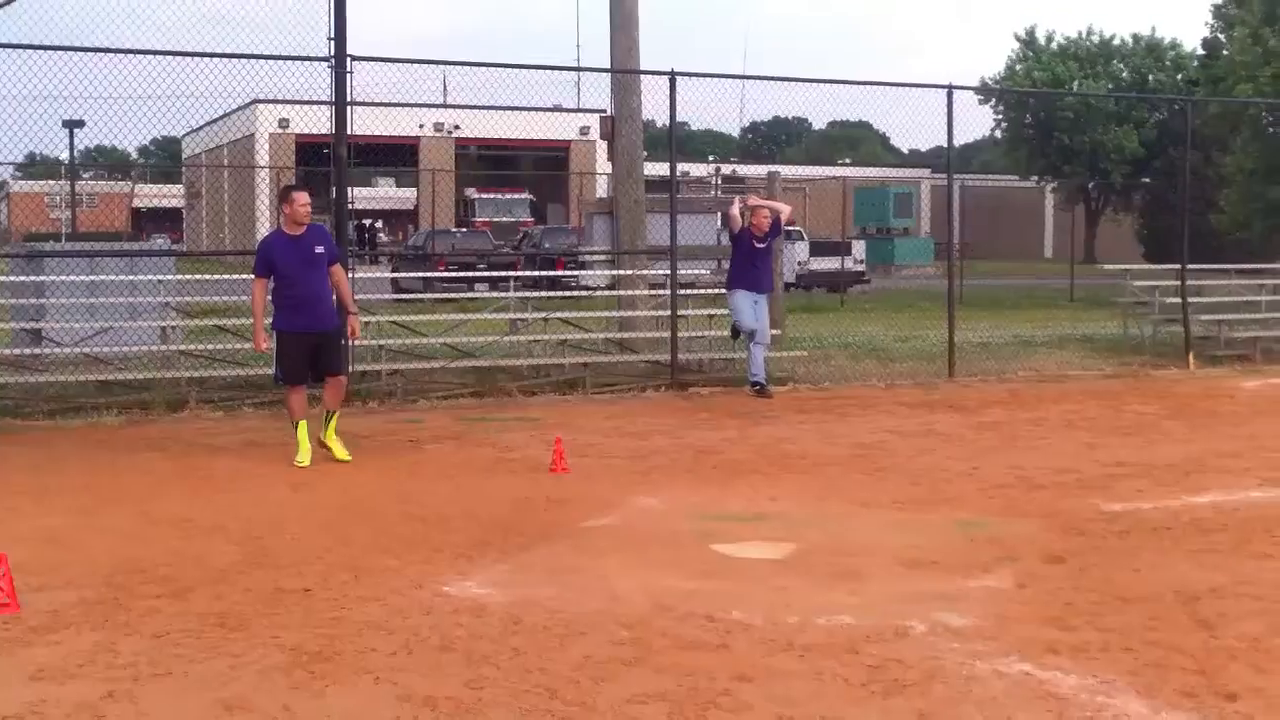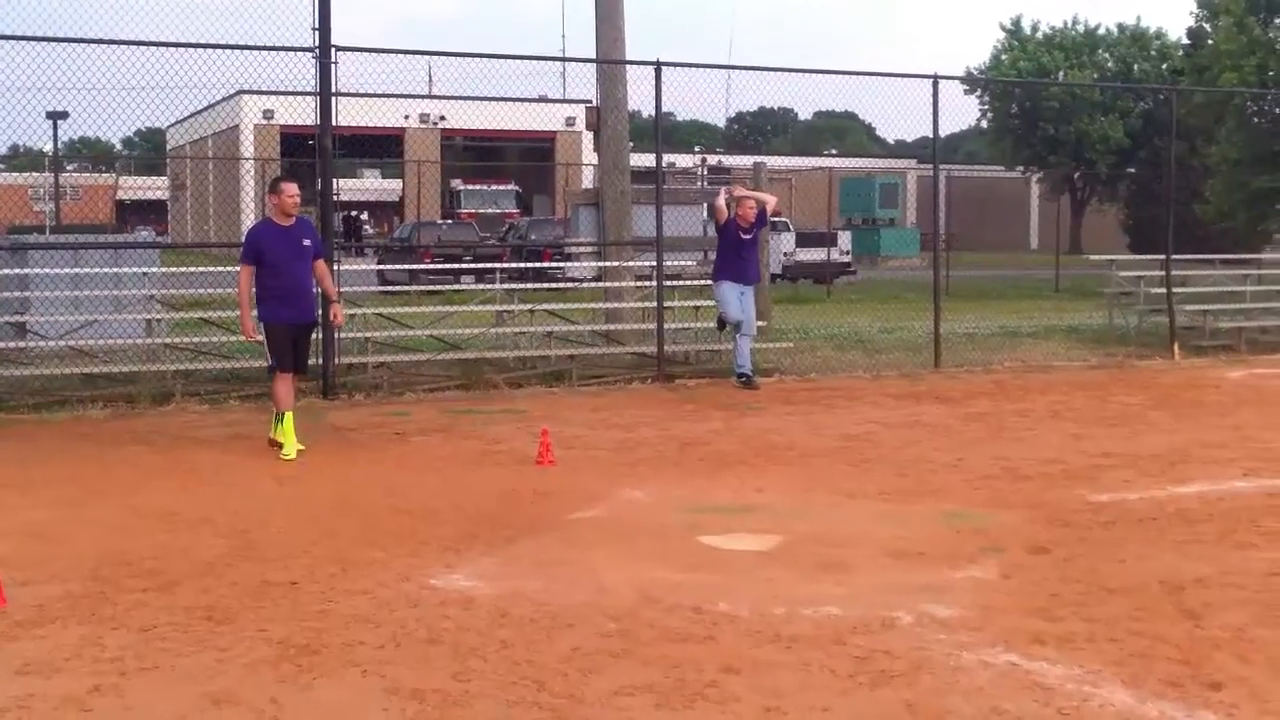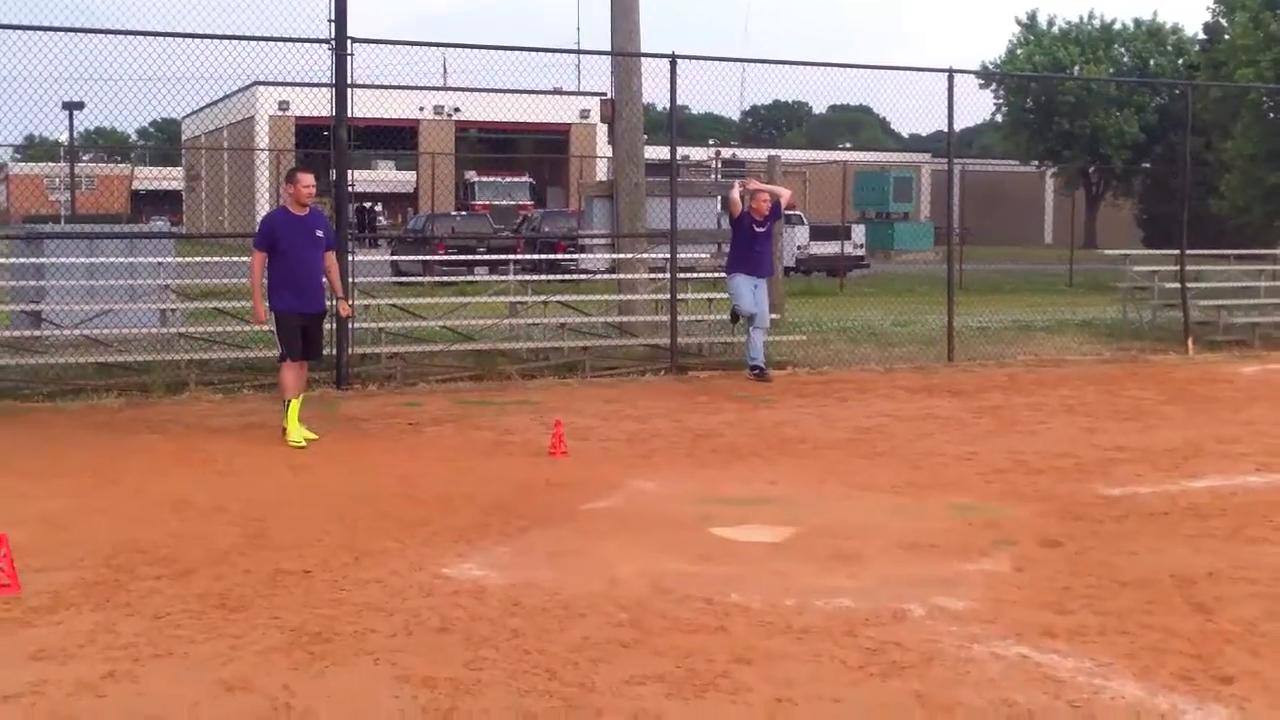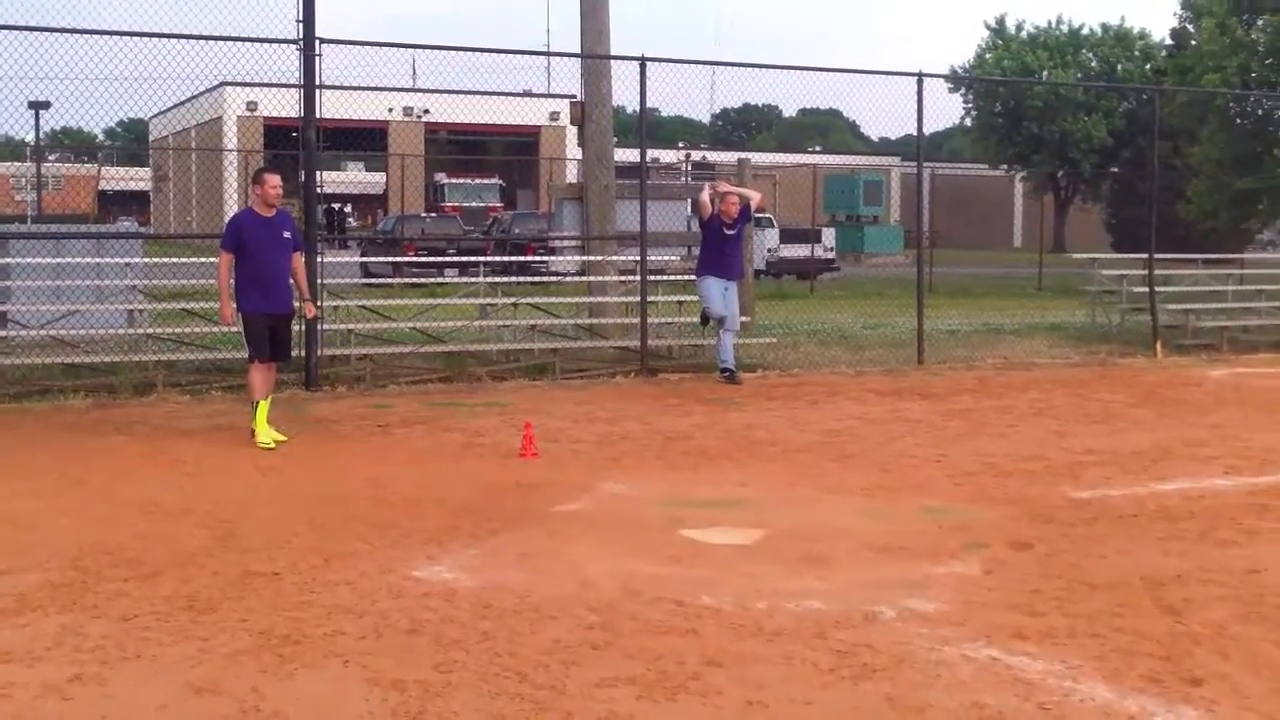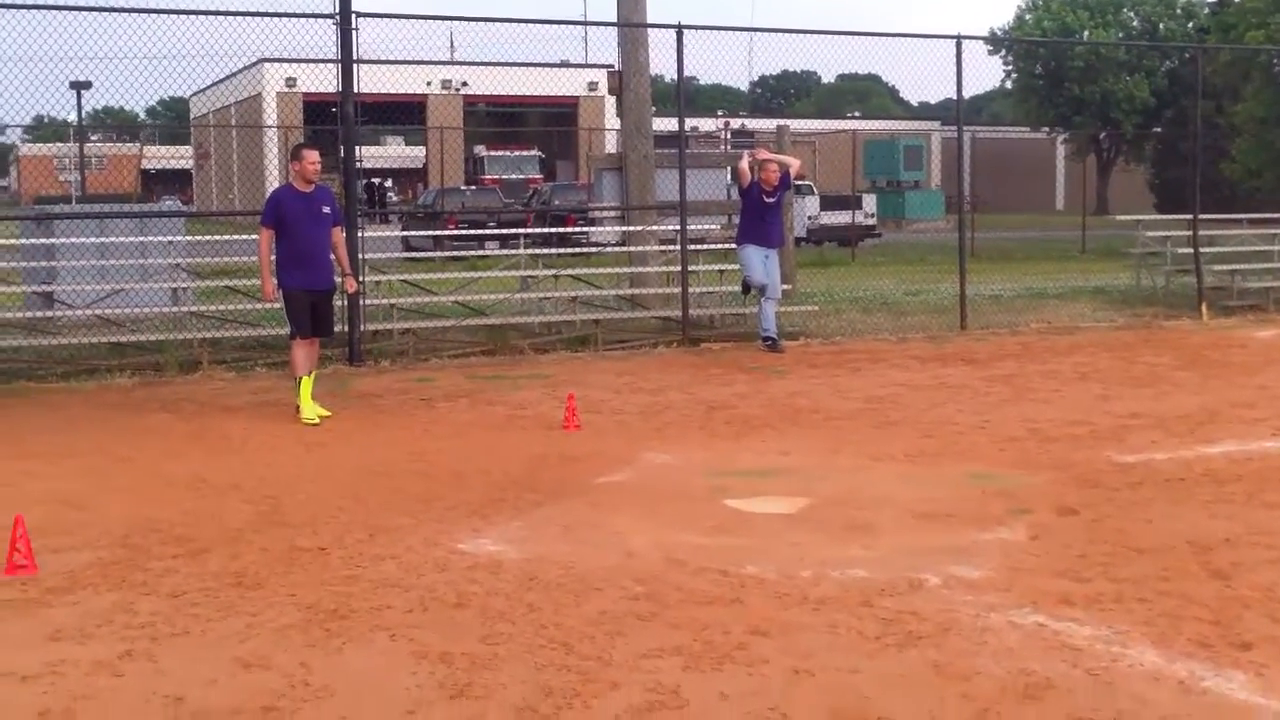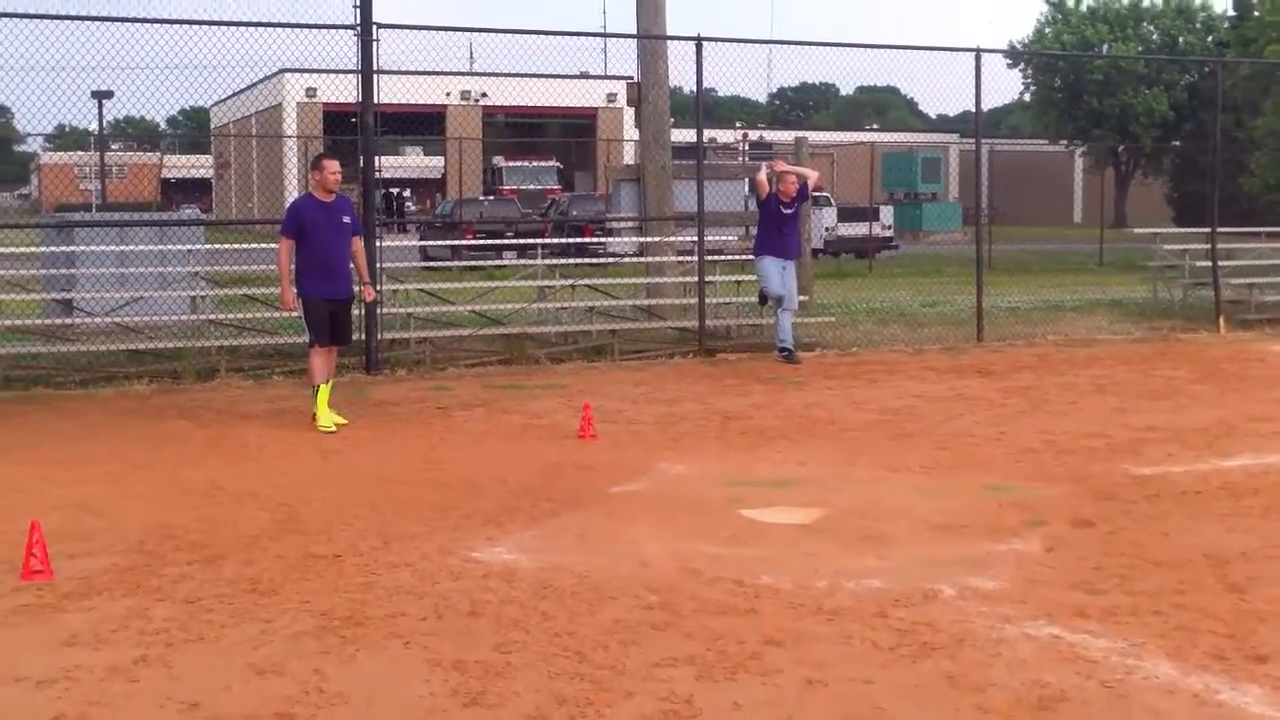
dt=0.7s
person 1, frame 1
left shoulder: (322, 235)
right shoulder: (270, 245)
left elbow: (337, 275)
right elbow: (259, 287)
left wrist: (351, 312)
right wrist: (258, 329)
left hip: (328, 325)
right hip: (290, 329)
left knee: (337, 379)
right knee: (295, 385)
left ankle: (330, 435)
right ankle: (303, 443)
person 1, frame 2
left shoulder: (308, 229)
right shoulder: (259, 233)
left elbow: (320, 268)
right elbow: (246, 275)
left wrist: (334, 301)
right wrist: (245, 315)
left hip: (305, 317)
right hip: (274, 317)
left knee: (294, 374)
right knee: (282, 373)
left ankle: (277, 431)
right ankle: (288, 437)
person 1, frame 3
left shoulder: (321, 220)
right shoulder: (273, 221)
left elbow: (330, 261)
right elbow: (258, 261)
left wrist: (340, 297)
right wrist: (258, 301)
left hip: (315, 306)
right hip: (286, 306)
left knee: (304, 361)
right knee: (290, 360)
left ankle: (294, 419)
right ankle: (291, 424)
person 1, frame 4
left shoulder: (287, 221)
right shoulder: (240, 222)
left elbow: (296, 263)
right elbow: (225, 263)
left wrist: (306, 298)
right wrist: (225, 302)
left hip: (283, 307)
right hip: (253, 307)
left knee: (273, 363)
right knee: (259, 362)
left ankle: (263, 421)
right ankle: (259, 425)
person 1, frame 5
left shoulder: (327, 196)
right shoulder: (279, 198)
left elbow: (336, 237)
right elbow: (265, 239)
left wrist: (347, 273)
right wrist: (266, 278)
left hip: (324, 283)
right hip: (294, 284)
left knee: (315, 338)
right knee: (301, 338)
left ankle: (307, 397)
right ankle: (303, 401)
person 1, frame 6
left shoulder: (347, 206)
right shoulder: (300, 207)
left elbow: (356, 246)
right elbow: (285, 249)
left wrist: (366, 281)
right wrist: (286, 287)
left hip: (343, 292)
right hip: (313, 292)
left knee: (333, 347)
right knee: (319, 346)
left ankle: (325, 405)
right ankle: (320, 408)
person 2, frame 1
left shoulder: (770, 233)
right shoulder: (742, 234)
left elbow: (787, 210)
right elbow: (733, 214)
left wrist: (759, 202)
right wrist: (737, 203)
left hip: (761, 293)
right hip: (740, 290)
left knee: (761, 339)
right knee: (749, 326)
left ankle: (757, 382)
right ankle: (738, 326)
person 2, frame 2
left shoulder: (756, 225)
right shoulder: (728, 225)
left elbow: (772, 200)
right elbow: (719, 205)
left wrist: (745, 193)
right wrist: (723, 194)
left hip: (748, 285)
right hip: (726, 282)
left knee: (746, 330)
right knee: (735, 317)
left ankle: (743, 373)
right ankle: (724, 317)
person 2, frame 3
left shoulder: (770, 217)
right shoulder: (742, 218)
left elbow: (787, 194)
right elbow: (733, 198)
left wrist: (760, 186)
right wrist: (737, 187)
left hip: (761, 277)
right hip: (739, 274)
left knee: (760, 323)
right knee: (748, 309)
left ankle: (756, 366)
right ankle: (737, 310)
person 2, frame 4
left shoulder: (740, 220)
right shoulder: (711, 221)
left elbow: (756, 196)
right elbow: (703, 200)
left wrist: (730, 189)
right wrist: (707, 189)
left hip: (731, 280)
right hip: (709, 277)
left knee: (730, 325)
right knee: (718, 312)
left ankle: (726, 368)
right ankle: (707, 312)
person 2, frame 5
left shoulder: (780, 187)
right shoulder: (751, 189)
left elbow: (796, 164)
right elbow: (742, 168)
left wrist: (769, 156)
right wrist: (746, 157)
left hip: (771, 248)
right hip: (749, 245)
left knee: (772, 294)
right knee: (759, 281)
left ankle: (769, 337)
right ankle: (749, 281)
person 2, frame 6
left shoulder: (797, 198)
right shoulder: (769, 200)
left elbow: (814, 175)
right elbow: (760, 180)
left wrist: (787, 168)
right wrist: (764, 168)
left hip: (789, 259)
right hip: (767, 256)
left knee: (788, 305)
right knee: (776, 291)
left ankle: (785, 348)
right ankle: (766, 292)
